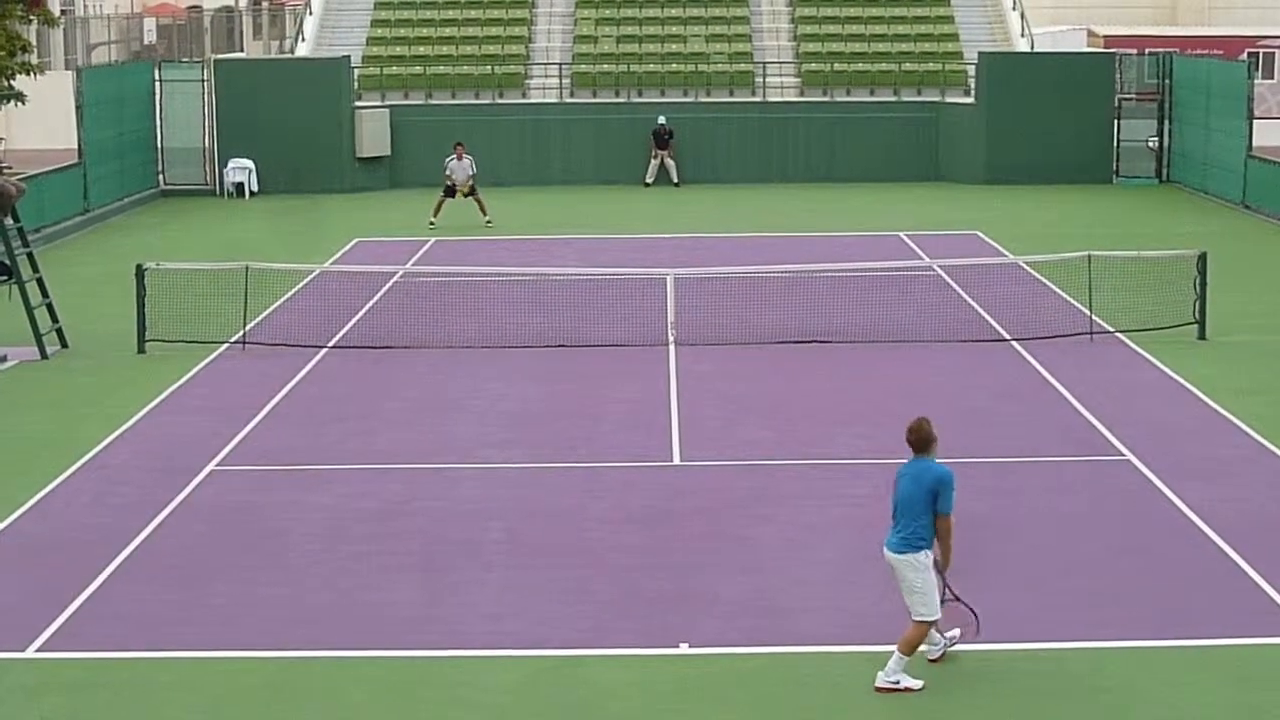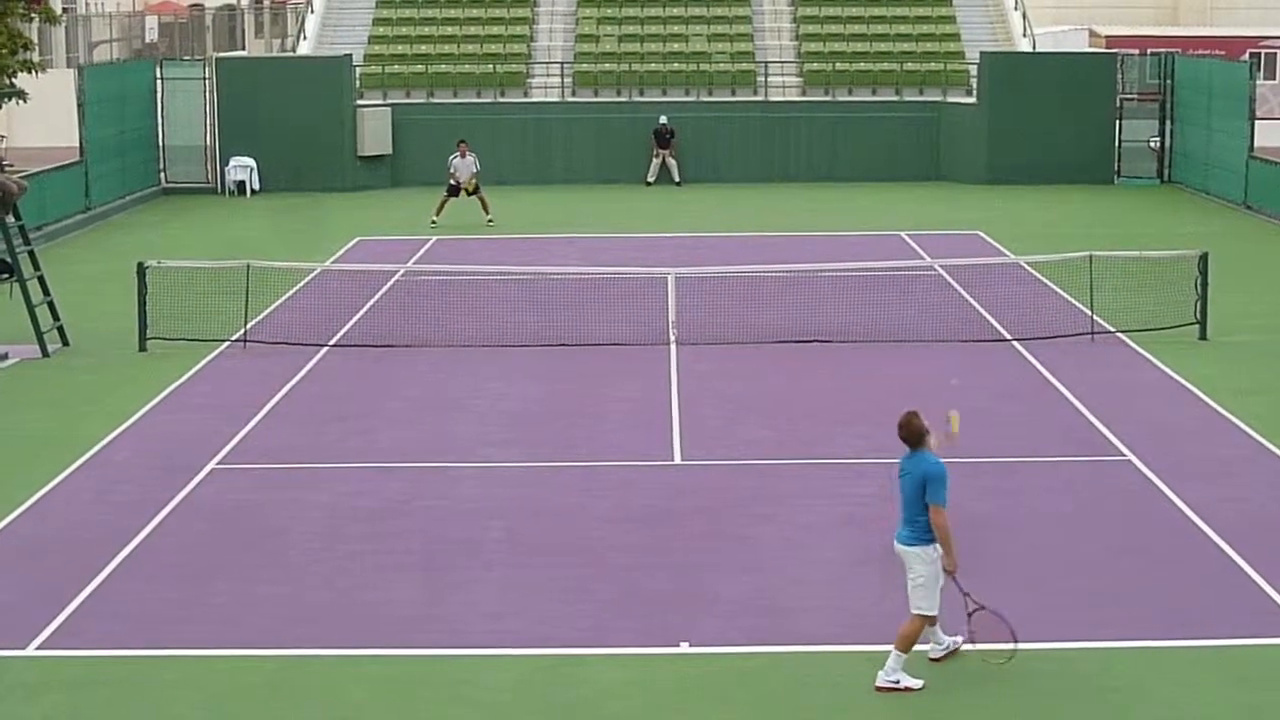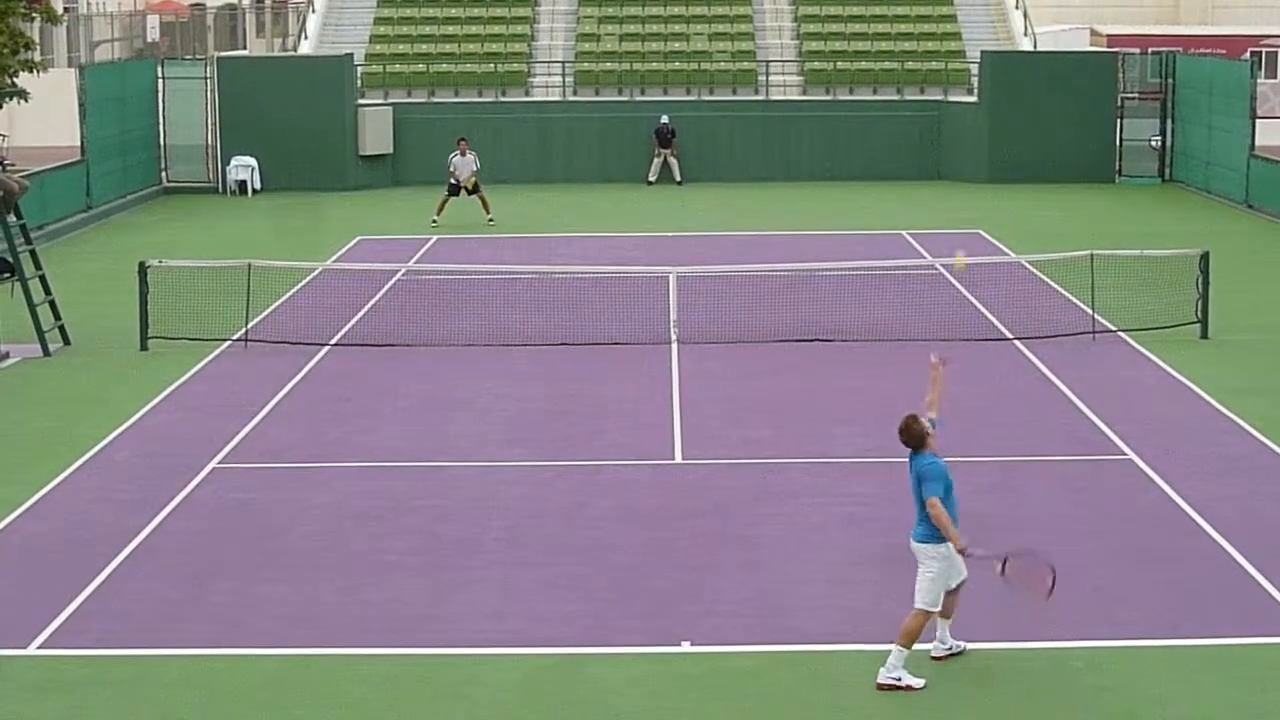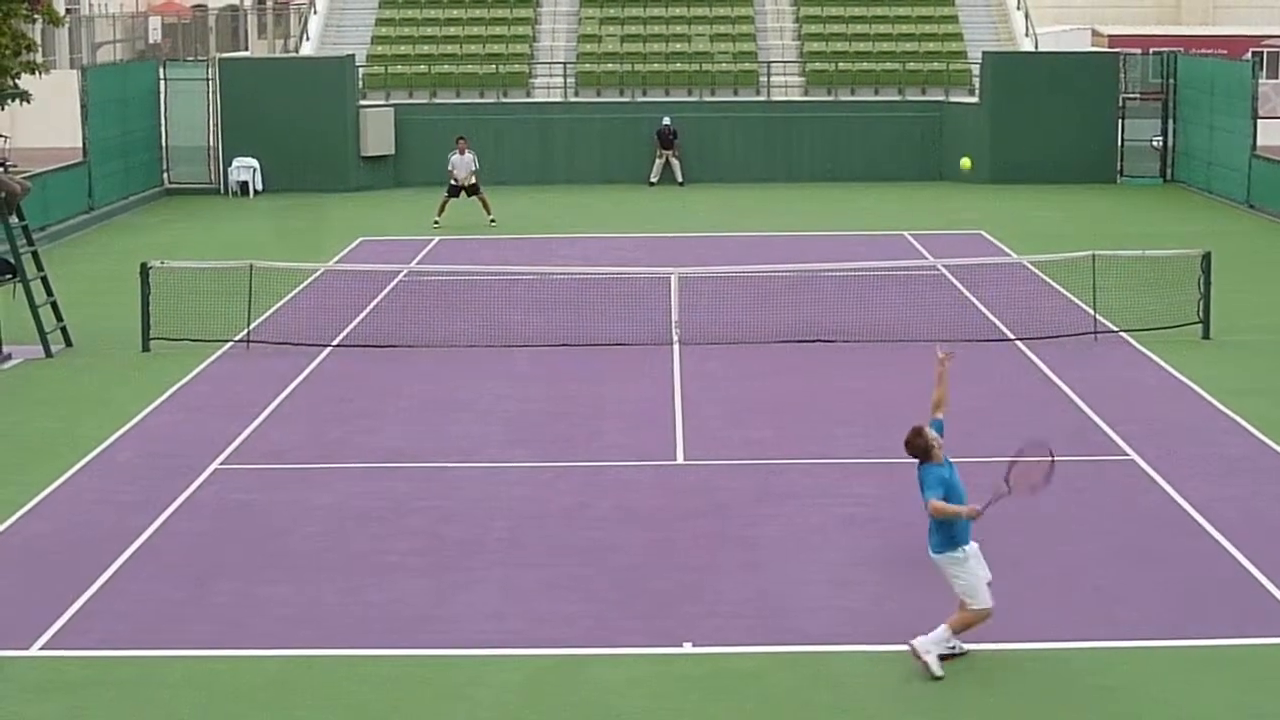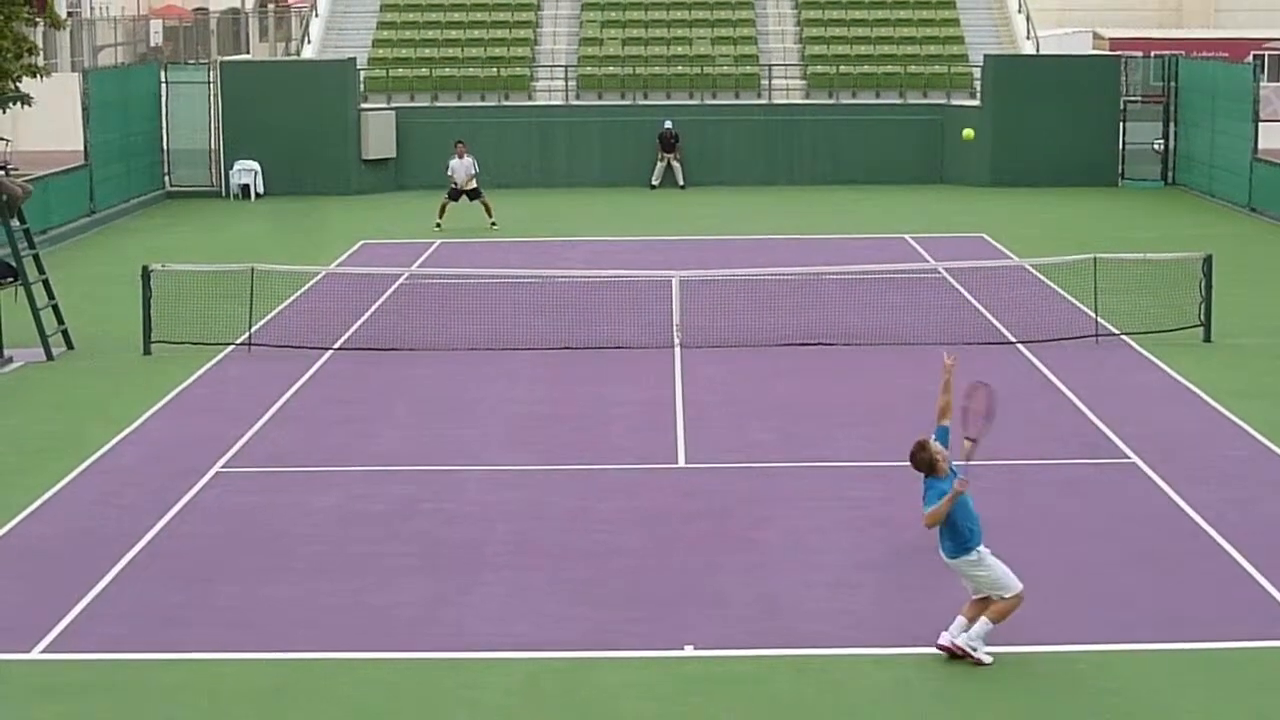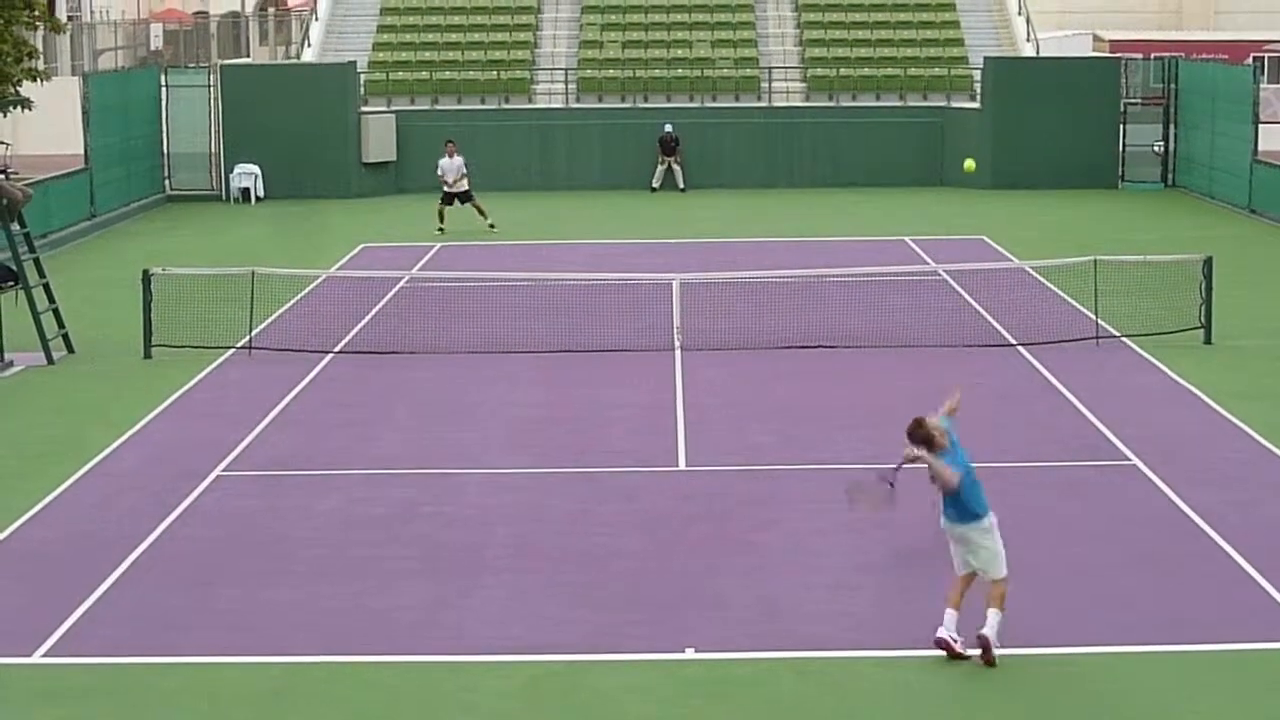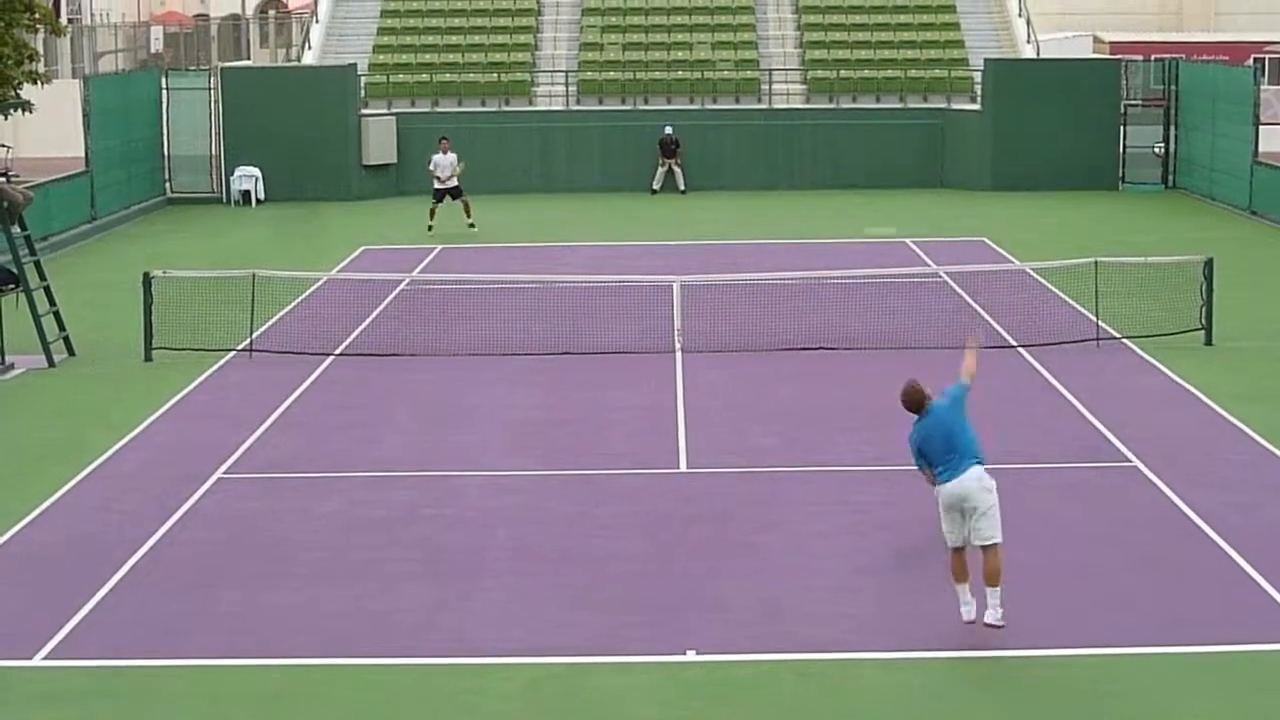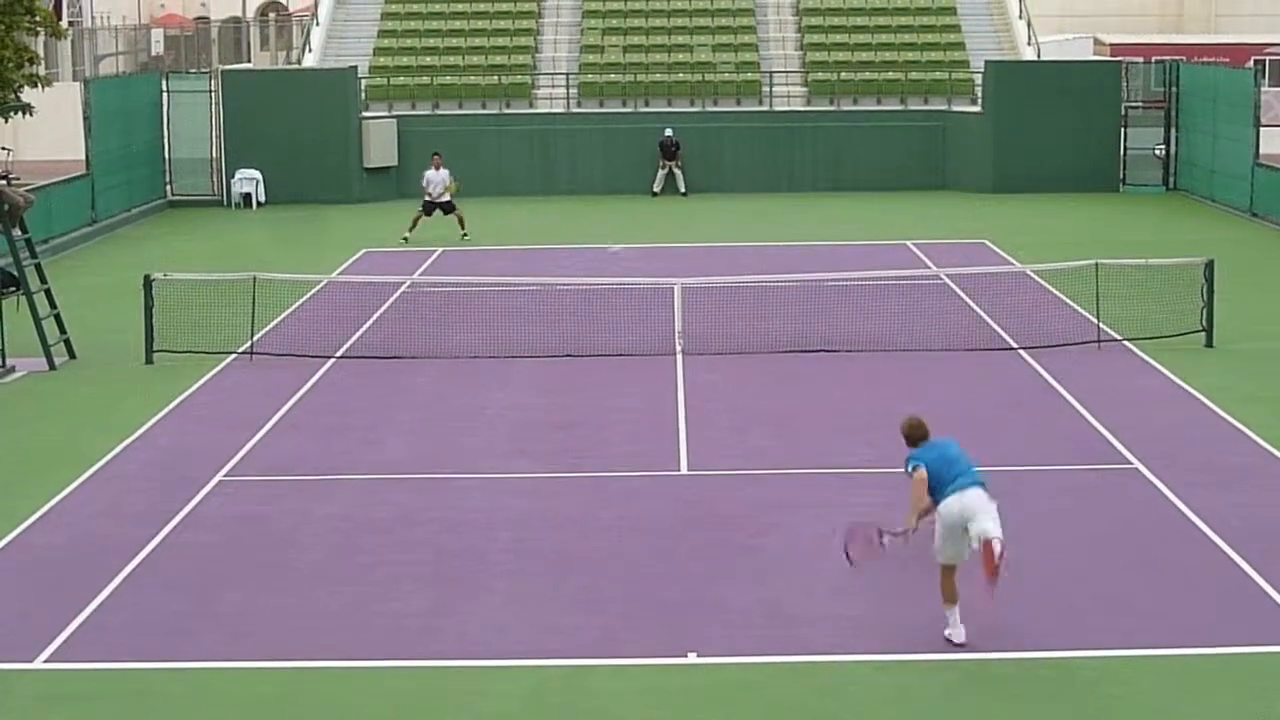
dt=0.2s
person 1, frame 1
left shoulder: (903, 471)
right shoulder: (942, 474)
right elbow: (943, 522)
right wrist: (945, 557)
left hip: (895, 547)
right hip: (912, 554)
left knee: (923, 606)
right knee: (924, 619)
left ankle: (936, 644)
right ankle: (890, 675)
person 1, frame 2
left shoulder: (907, 461)
right shoulder: (934, 468)
right elbow: (937, 517)
right wrist: (950, 556)
left hip: (907, 540)
right hip: (921, 547)
left knee: (930, 598)
right knee: (921, 614)
left ankle: (939, 644)
right ankle: (889, 675)
person 1, frame 3
left shoulder: (918, 454)
right shoulder: (931, 467)
left elbow: (931, 408)
right elbow: (933, 506)
left wrist: (936, 373)
right wrist: (955, 538)
left hip: (934, 541)
right hip: (935, 545)
left knee: (954, 584)
right knee: (924, 609)
left ankle: (943, 643)
right ankle: (891, 671)
person 1, frame 4
left shoulder: (932, 456)
right shoulder: (933, 475)
left elbow: (938, 407)
right elbow: (934, 507)
left wrist: (941, 369)
right wrist: (963, 511)
left hip: (961, 545)
right hip: (951, 551)
left knee: (980, 586)
right knee: (979, 610)
left ankle: (946, 643)
right ankle: (928, 643)
person 1, frame 5
left shoulder: (942, 468)
right shoulder: (936, 488)
left elbow: (944, 414)
right elbow: (929, 520)
left wrist: (947, 376)
right wrist: (952, 496)
left hip: (970, 549)
right hip: (965, 555)
left knee: (985, 597)
right knee: (1013, 595)
left ankle: (951, 637)
right ankle: (970, 639)
person 1, frame 6
left shoulder: (943, 437)
right shoulder: (945, 460)
left elbow: (945, 413)
right elbow: (951, 482)
left wrist: (953, 403)
right wrist: (928, 459)
left hip: (954, 522)
right hip: (975, 524)
left knee: (965, 574)
right knee: (997, 579)
left ankle: (947, 630)
right ankle: (988, 632)
person 1, frame 7
left shoulder: (916, 436)
right shoulder: (947, 405)
left elbow: (930, 477)
right elbow: (968, 375)
right wrist: (971, 351)
left hip: (946, 489)
right hip: (974, 479)
left knee: (957, 549)
right knee: (990, 546)
left ankle: (967, 605)
right ankle: (993, 610)
person 1, frame 8
left shoulder: (915, 458)
right shoulder: (948, 444)
left elbow: (921, 478)
left wrist: (915, 515)
right wrist: (930, 508)
left hip: (949, 508)
right hip: (976, 498)
left knee: (948, 568)
left ankle: (956, 629)
right ankle: (992, 544)
